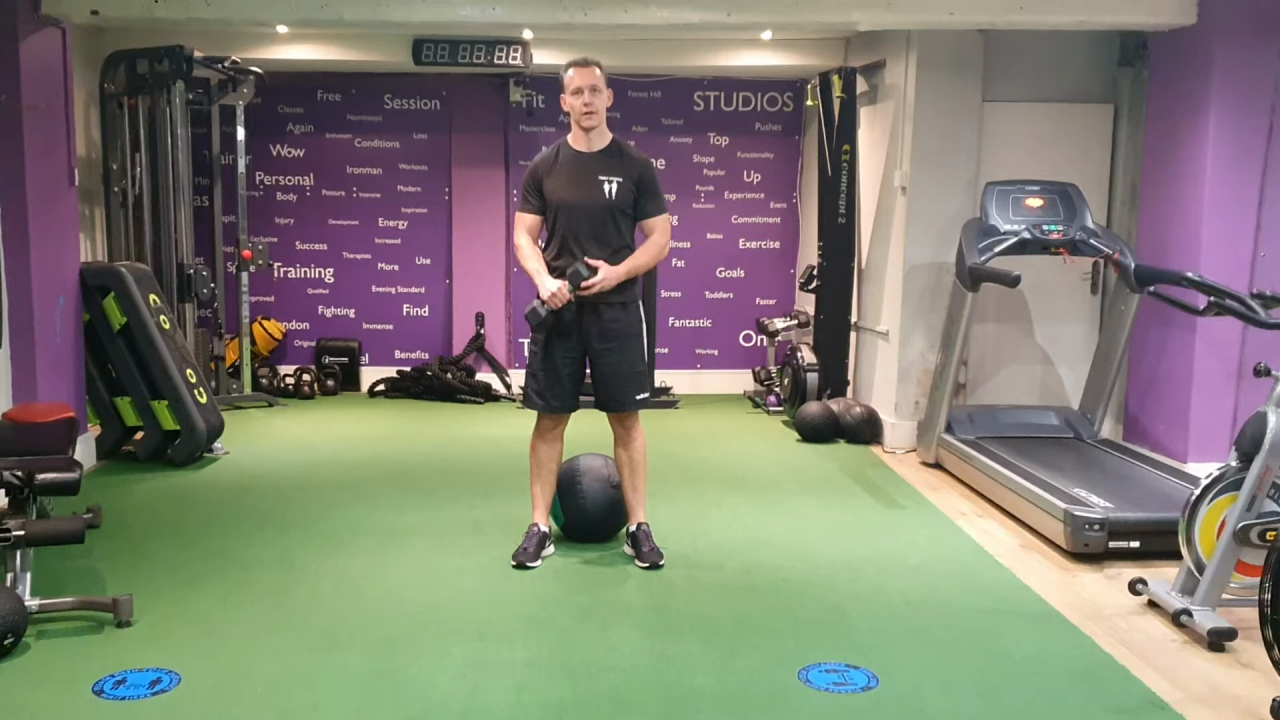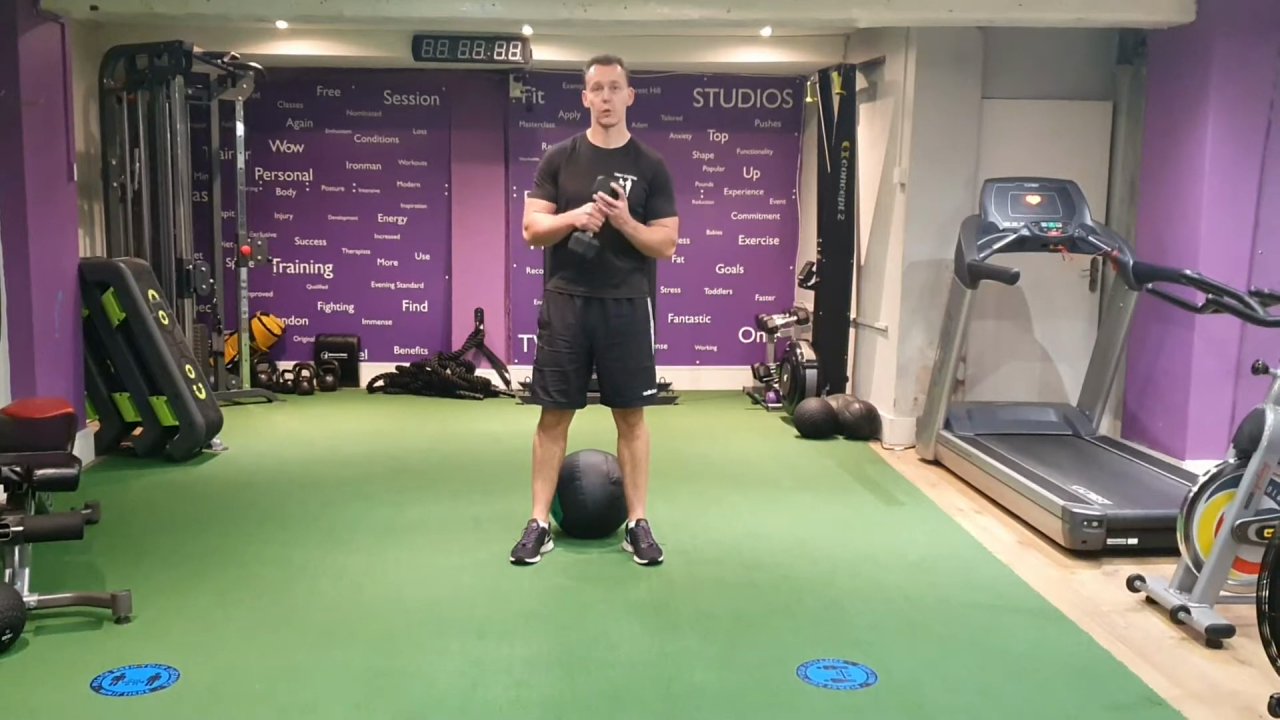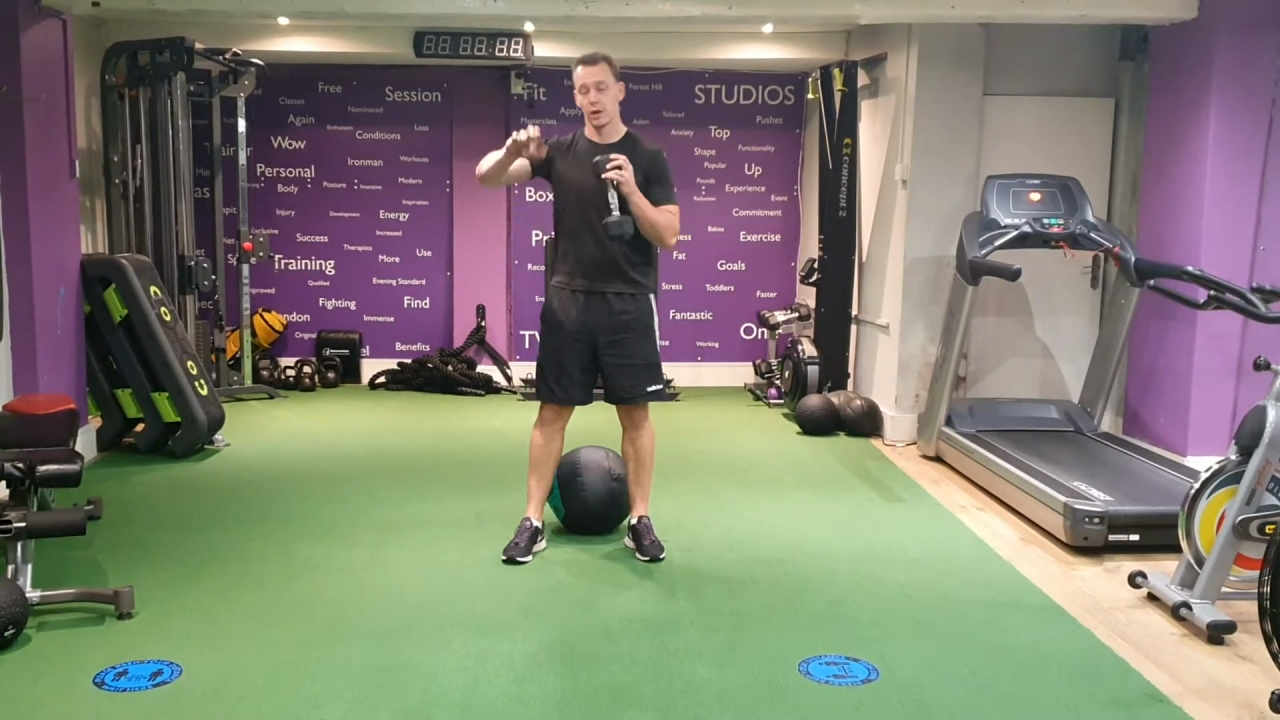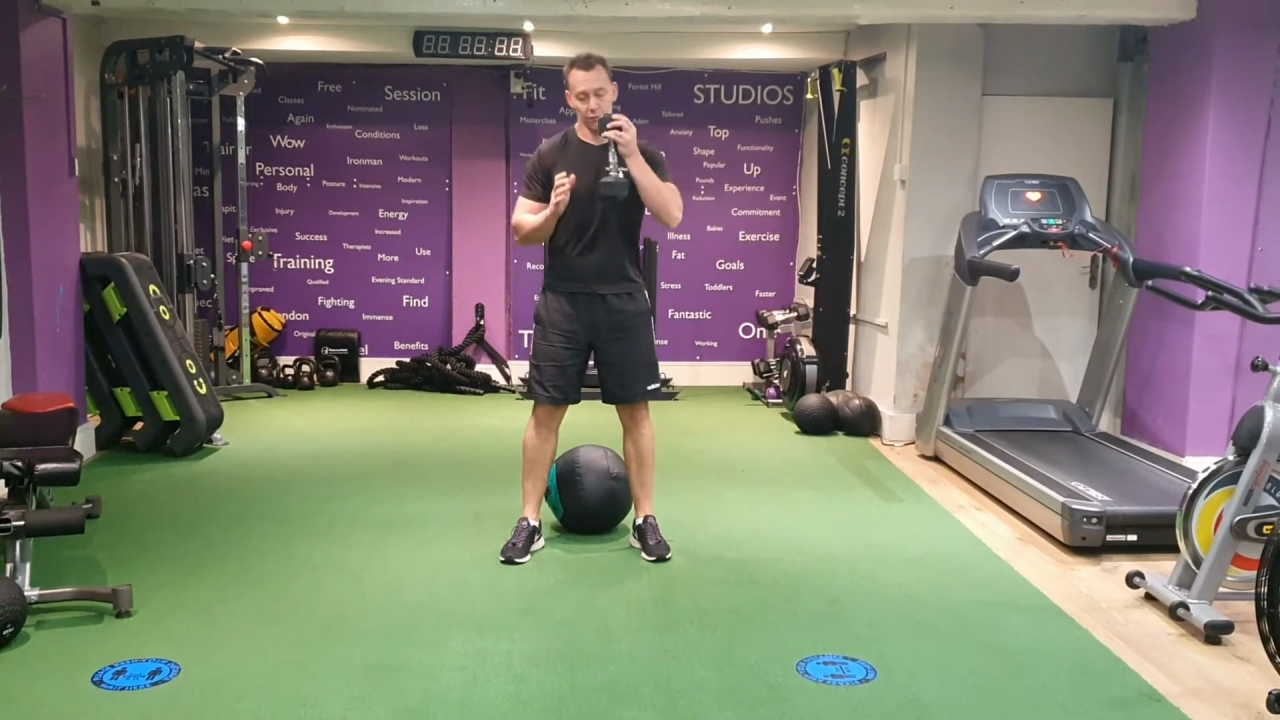
dt=0.7s
person 1, frame 1
left shoulder: (635, 165)
right shoulder: (544, 166)
left elbow: (659, 237)
right elbow: (523, 237)
left wrist: (618, 273)
right wrist: (544, 279)
left hip: (617, 310)
right hip: (558, 311)
left knee: (627, 419)
right knee: (549, 420)
left ankle: (638, 527)
right ankle: (540, 527)
person 1, frame 2
left shoulder: (650, 165)
right shoulder: (559, 158)
left elbow: (666, 243)
right elbow: (531, 229)
left wrist: (624, 221)
right wrist: (572, 217)
left hip: (626, 305)
right hip: (565, 302)
left knee: (631, 416)
right knee: (554, 415)
left ankle: (637, 523)
right ankle: (539, 523)
person 1, frame 3
left shoulder: (648, 157)
right shoulder: (560, 149)
left elbow: (667, 237)
right elbow: (486, 176)
left wrist: (630, 191)
right wrist: (513, 150)
left hip: (629, 301)
right hip: (568, 300)
left knee: (636, 412)
right knee: (553, 411)
left ankle: (639, 521)
right ankle: (533, 522)
person 1, frame 4
left shoulder: (640, 151)
right shoulder: (549, 154)
left elbow: (672, 215)
right elbow: (522, 231)
left wrist: (632, 155)
right wrist: (554, 210)
left hip: (624, 299)
right hip: (563, 299)
left knee: (635, 410)
right knee: (546, 411)
left ankle: (644, 520)
right ankle: (530, 522)
